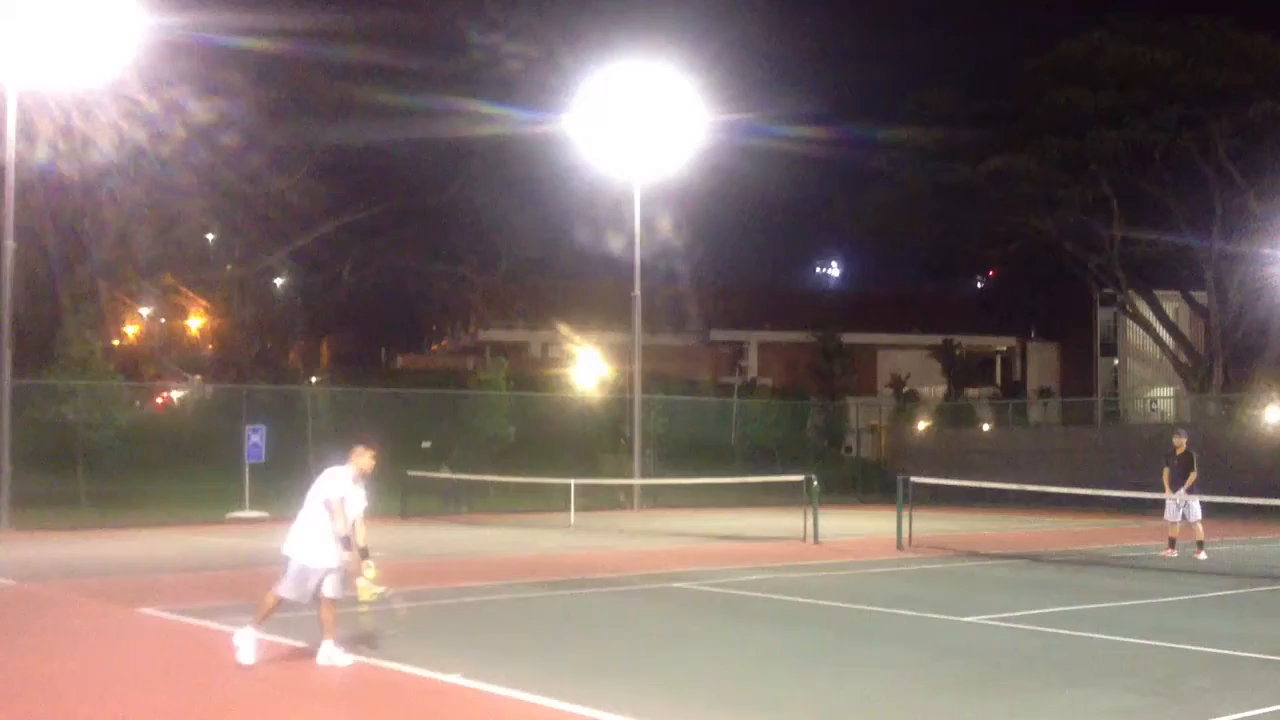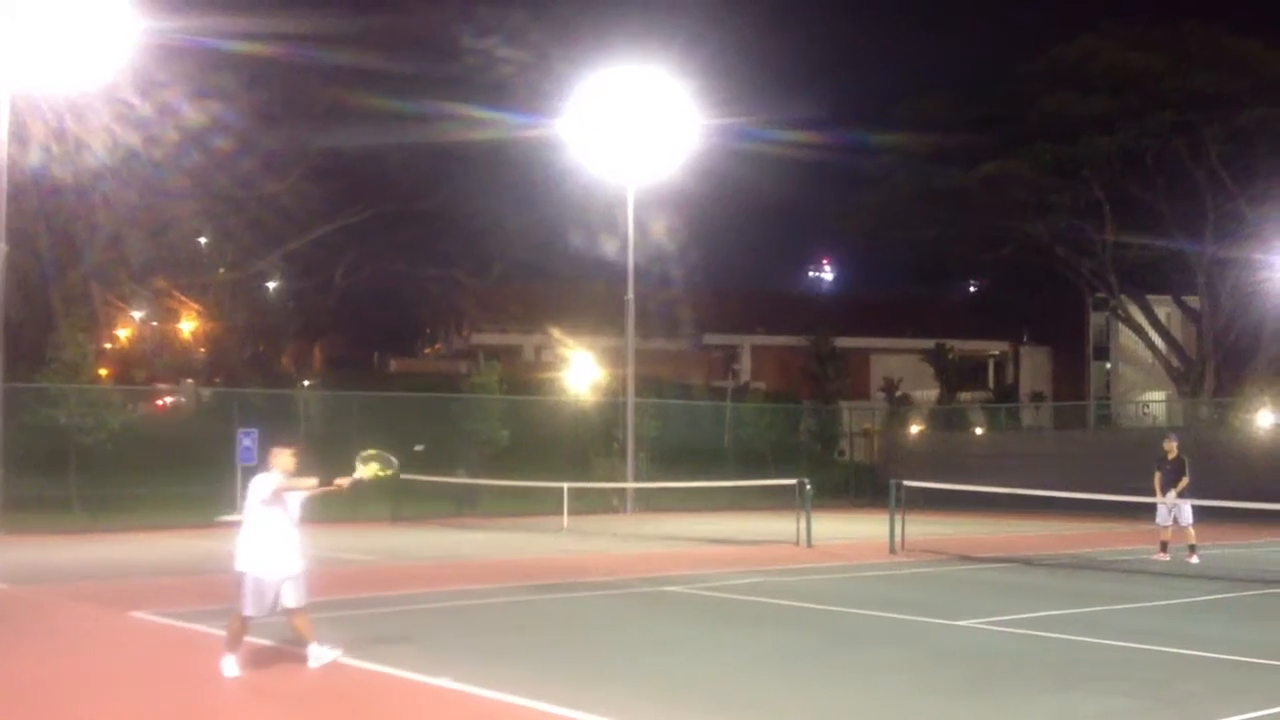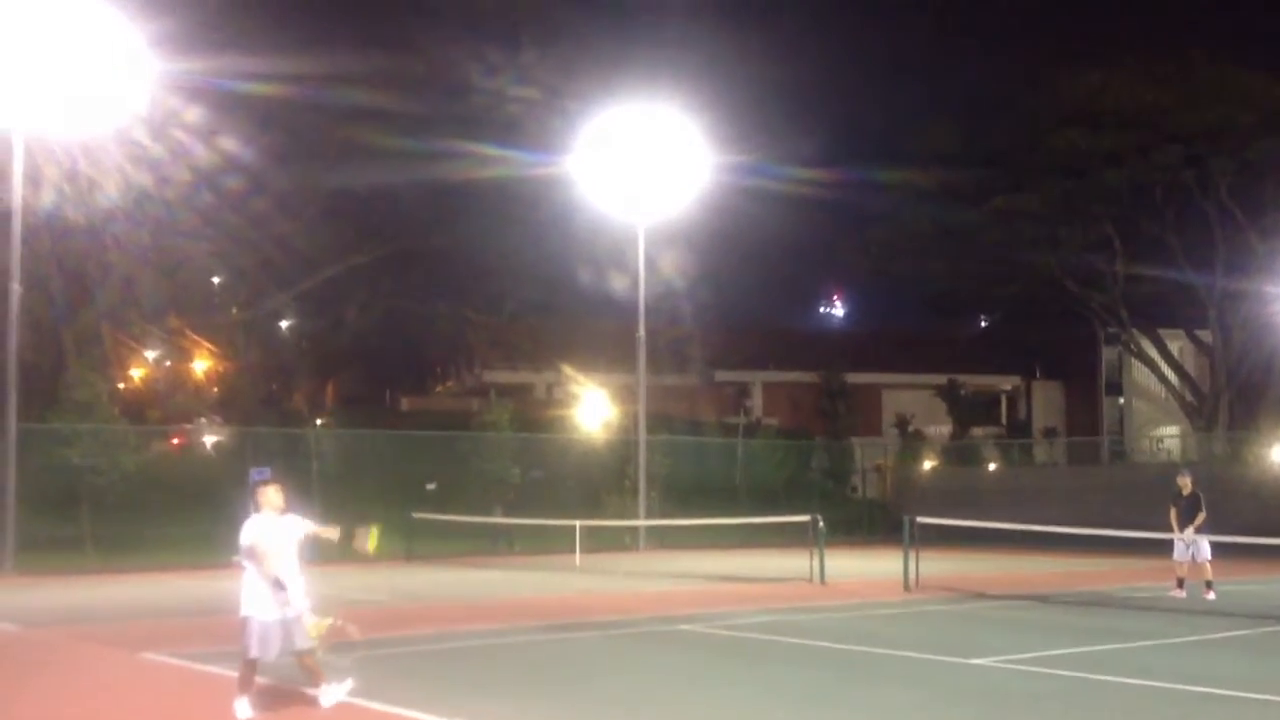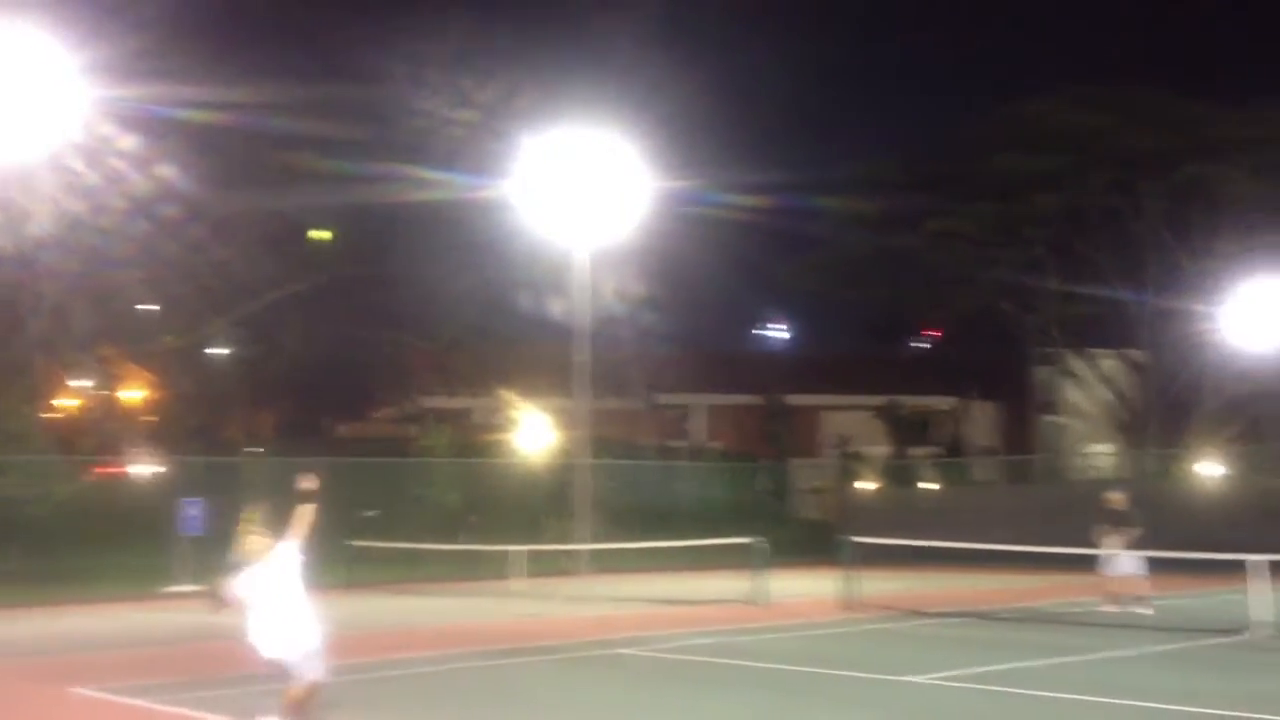
dt=0.7s
person 1, frame 1
left shoulder: (359, 487)
right shoulder: (335, 476)
left elbow: (358, 523)
right elbow: (336, 511)
left wrist: (365, 556)
right wrist: (346, 541)
left hip: (334, 553)
right hip: (308, 549)
left knee: (329, 599)
right knee: (282, 592)
left ankle: (328, 648)
right ankle: (250, 633)
person 1, frame 2
left shoulder: (293, 487)
right shoulder: (262, 482)
left elbow: (315, 488)
right elbow: (292, 484)
left wrist: (337, 483)
right wrist: (330, 481)
left hip: (288, 561)
right hip: (258, 562)
left knee: (295, 607)
right knee: (245, 613)
left ankle: (313, 650)
right ankle: (230, 656)
person 1, frame 3
left shoulder: (291, 522)
right shoulder: (253, 526)
left elbow: (319, 530)
right elbow: (263, 555)
right wrist: (279, 585)
left hip: (293, 604)
right hip: (263, 607)
left knee: (305, 649)
right knee: (254, 656)
left ankle: (324, 690)
right ankle: (243, 699)
person 1, frame 4
left shoulder: (285, 555)
right shoulder: (245, 580)
left elbow: (300, 527)
left wrist: (307, 495)
left hip: (306, 636)
right hip: (279, 642)
left knee: (312, 681)
right knee: (307, 681)
